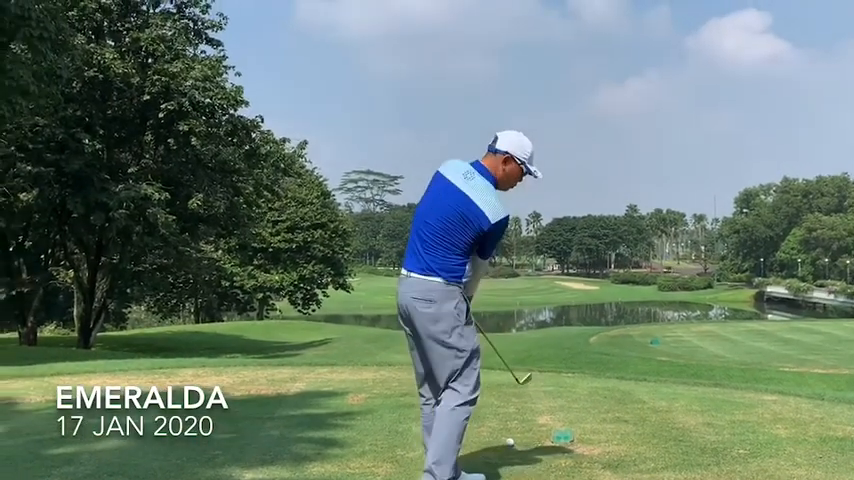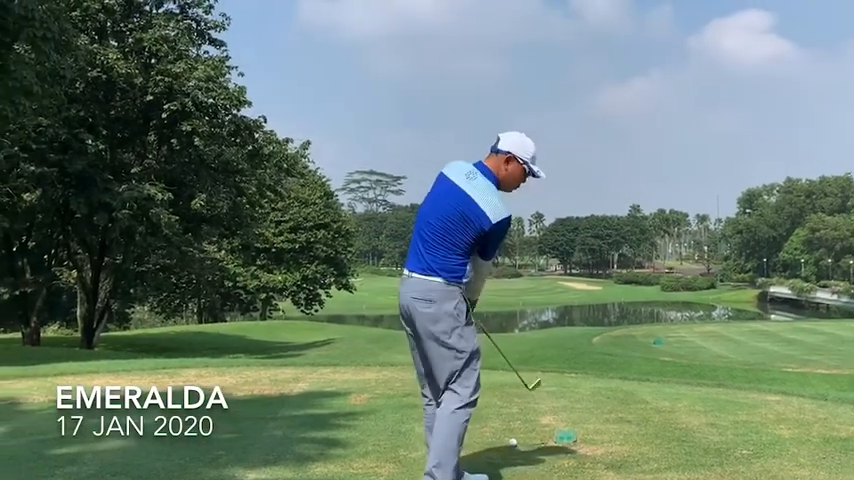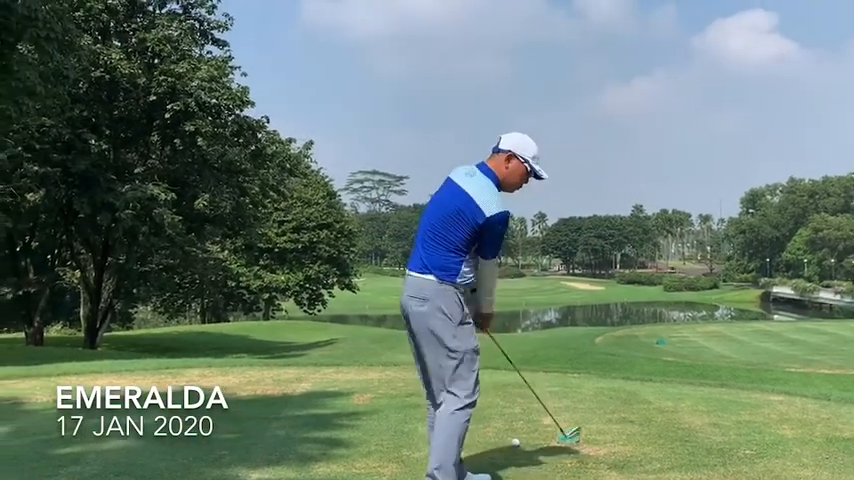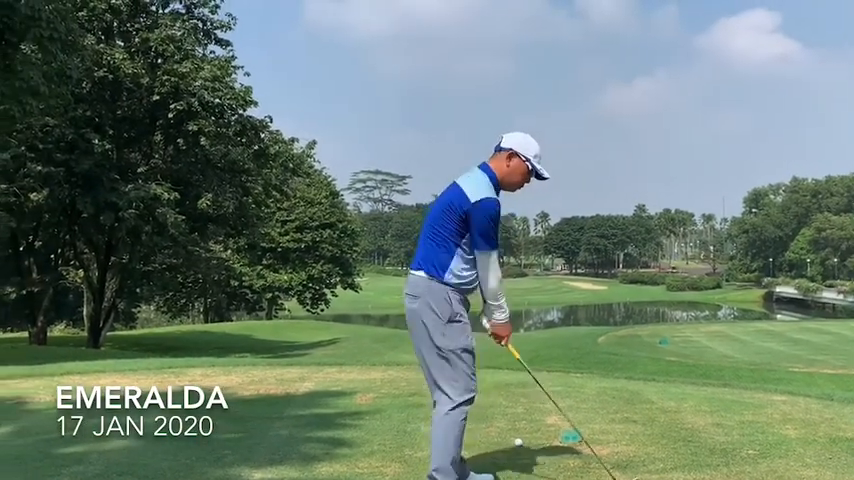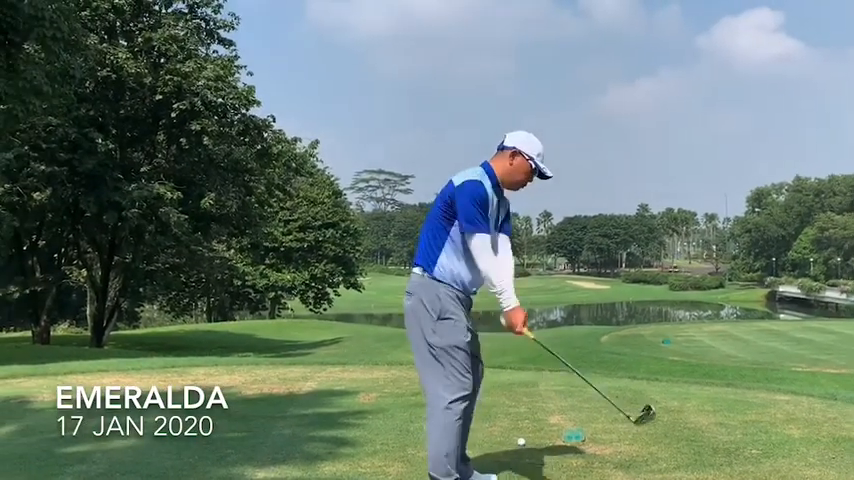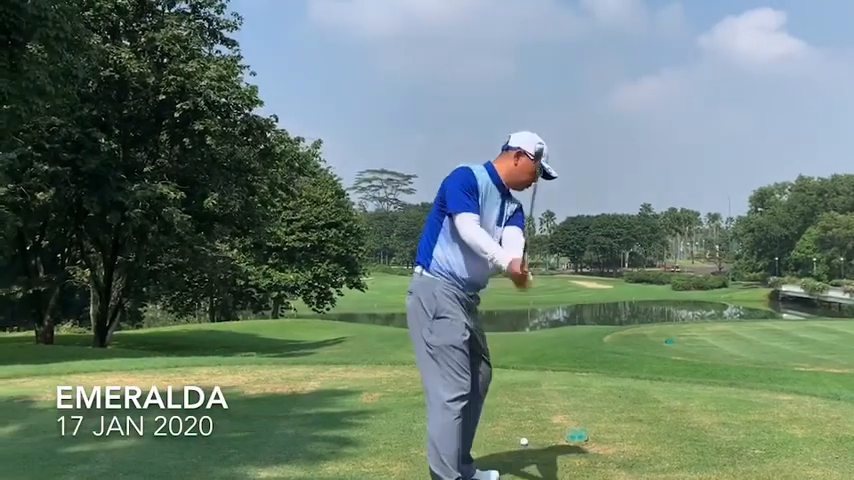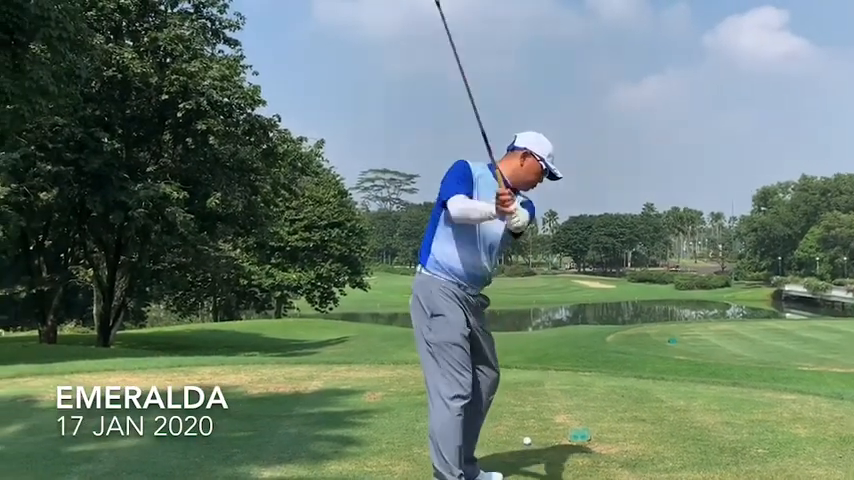
dt=0.1s
person 1, frame 1
left shoulder: (450, 169)
right shoulder: (494, 213)
right elbow: (479, 265)
right wrist: (466, 298)
left hip: (411, 289)
right hip: (440, 297)
left knee: (435, 390)
right knee: (461, 390)
person 1, frame 2
left shoulder: (454, 170)
right shoulder: (495, 213)
right elbow: (481, 267)
right wrist: (470, 301)
left hip: (415, 290)
right hip: (440, 297)
left knee: (437, 390)
right knee: (461, 392)
person 1, frame 3
left shoulder: (462, 174)
right shoulder: (494, 210)
right elbow: (486, 268)
left wrist: (470, 303)
right wrist: (484, 309)
left hip: (417, 291)
right hip: (439, 297)
left knee: (440, 390)
right knee: (459, 393)
person 1, frame 4
left shoulder: (482, 190)
right shoulder: (484, 199)
left elbow: (488, 258)
right elbow: (487, 267)
left wrist: (492, 311)
right wrist: (498, 315)
left hip: (438, 296)
right hip: (437, 297)
left knee: (456, 386)
right knee: (456, 392)
person 1, frame 5
left shoulder: (500, 204)
right shoulder: (472, 185)
left elbow: (503, 254)
right elbow: (480, 253)
left wrist: (512, 301)
right wrist: (509, 304)
left hip: (446, 295)
right hip: (434, 294)
left knee: (466, 382)
right knee: (451, 390)
person 1, frame 6
left shoulder: (513, 206)
right shoulder: (467, 177)
left elbow: (513, 240)
right elbow: (468, 231)
left wrist: (517, 260)
right wrist: (505, 262)
left hip: (464, 297)
right hip: (436, 293)
left knee: (476, 380)
right knee: (450, 391)
person 1, frame 7
left shoulder: (523, 202)
right shoulder: (465, 171)
left elbow: (518, 224)
right elbow: (458, 209)
left wrist: (509, 210)
right wrist: (495, 211)
left hip: (470, 296)
right hip: (438, 291)
left knee: (484, 381)
right knee: (452, 389)
